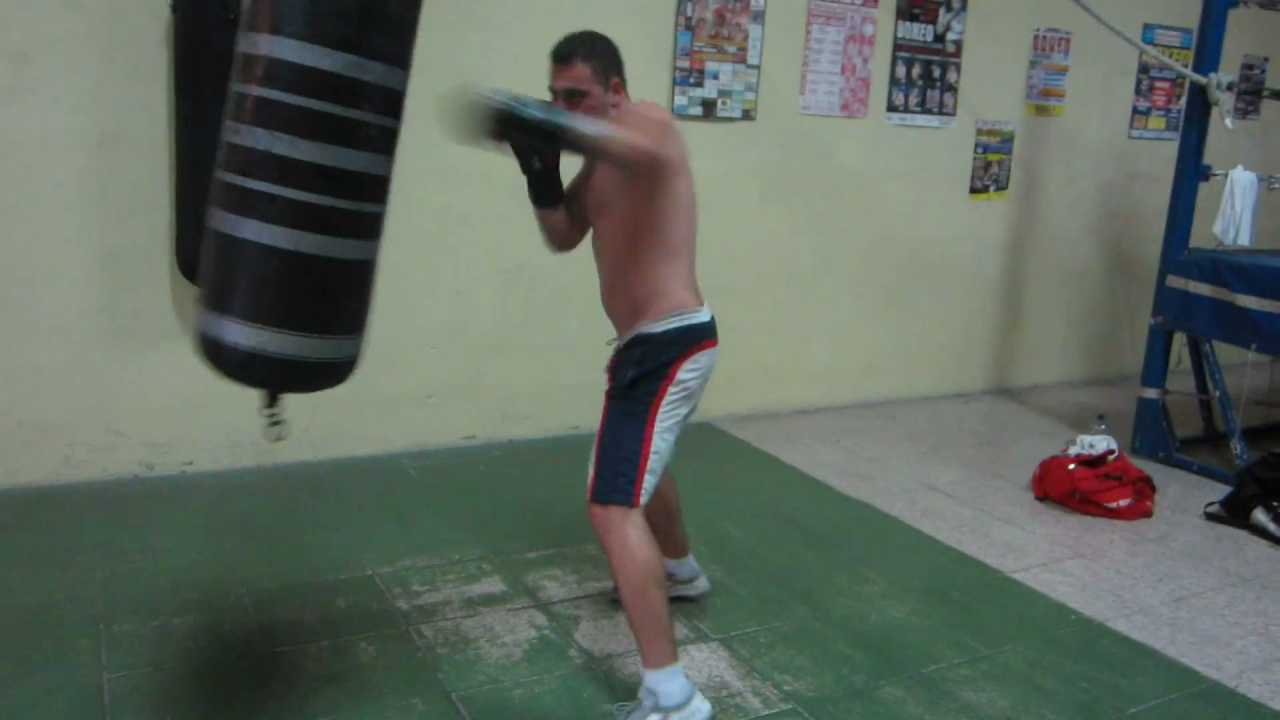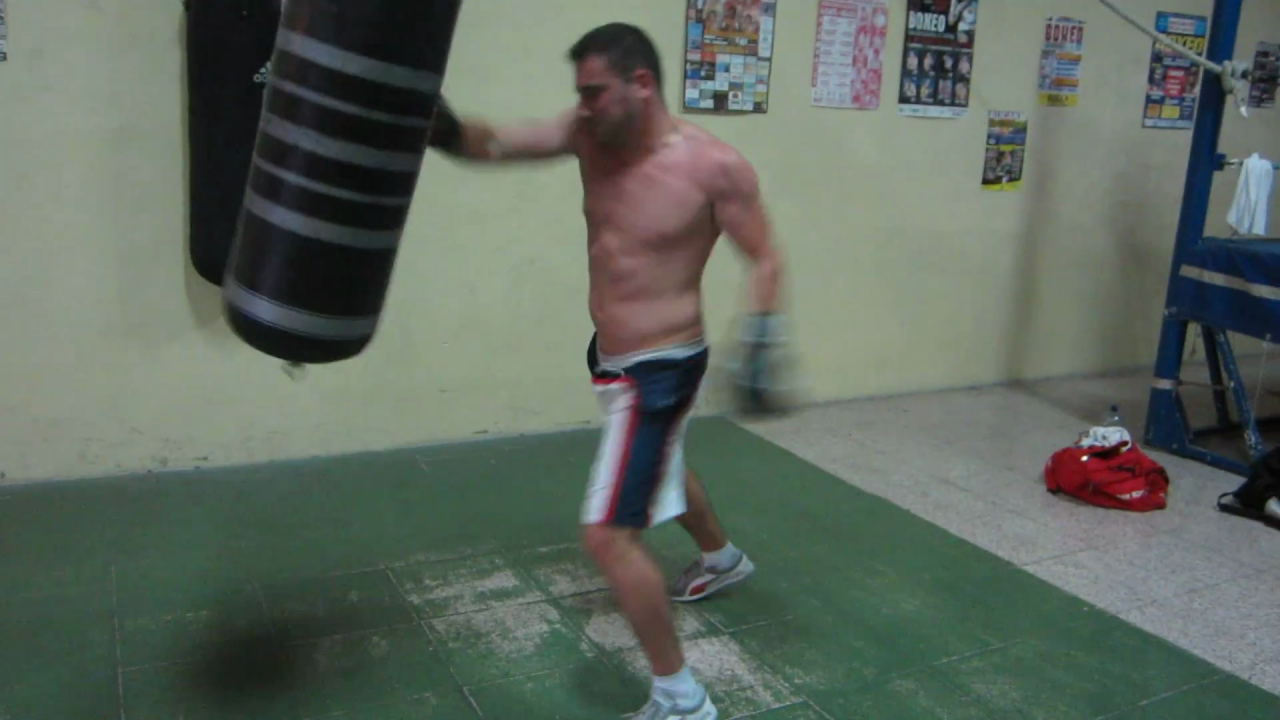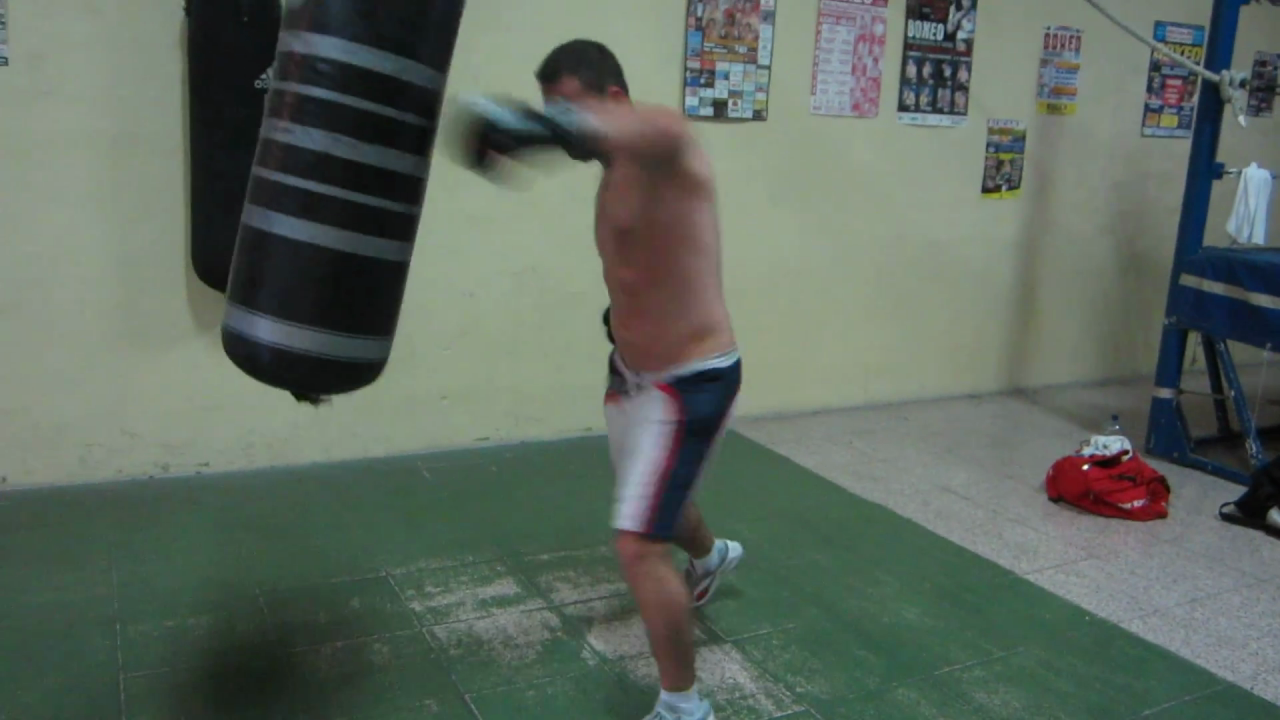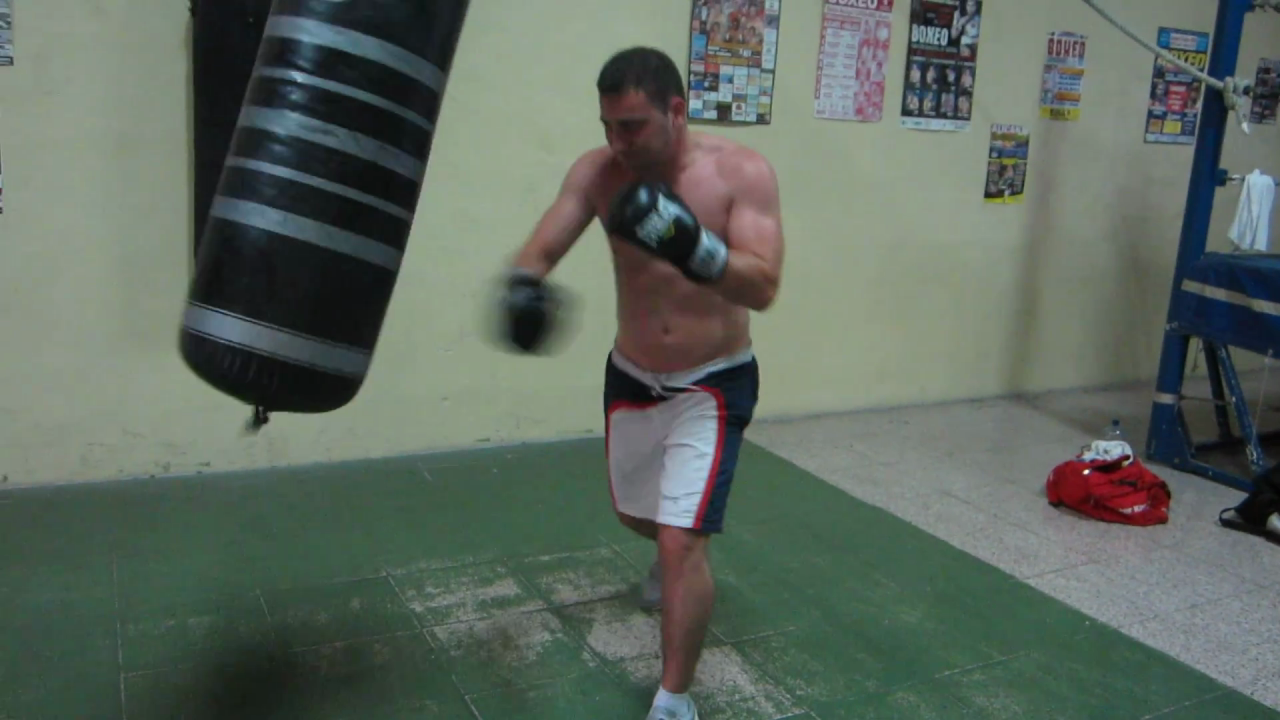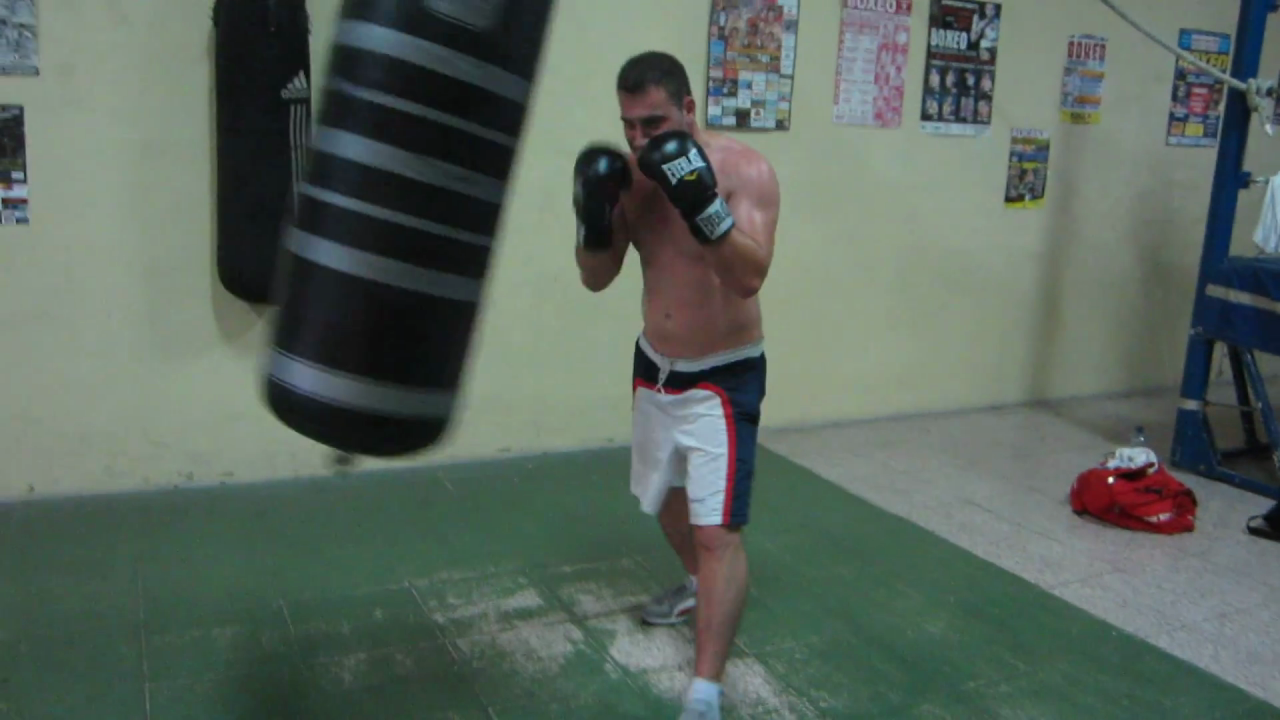
dt=0.3s
person 1, frame 1
left shoulder: (647, 128)
right shoulder: (599, 158)
left elbow: (626, 145)
right elbow: (562, 236)
right wrist: (538, 172)
left hip: (667, 345)
right hip: (653, 342)
left knee: (610, 509)
right knee: (641, 472)
right ankle: (680, 569)
person 1, frame 2
left shoulder: (713, 162)
right shoulder: (590, 132)
left elbow: (764, 261)
right elbow: (492, 143)
left wrist: (757, 349)
right wrist: (436, 121)
left hip: (657, 369)
right hip: (612, 354)
left knee: (608, 534)
right knee: (660, 470)
right ankle: (724, 559)
person 1, frame 3
left shoulder: (668, 146)
right shoulder: (626, 167)
left elbow: (655, 128)
left wrist: (534, 123)
left hip: (693, 384)
right hip: (637, 375)
left knee: (636, 548)
right knee: (652, 498)
right ankle: (712, 557)
person 1, frame 4
left shoulder: (744, 173)
right shoulder: (596, 172)
left elbow: (761, 289)
right elbow: (540, 249)
left wrist: (686, 240)
right wrist: (522, 288)
left hip: (712, 384)
right hip: (631, 379)
left knee: (682, 542)
right knee: (637, 509)
right ankle: (673, 576)
person 1, frame 5
left shoulder: (746, 170)
right shoulder: (625, 172)
left elbow: (749, 278)
right elbow: (596, 277)
left wrist: (702, 201)
right wrist: (593, 215)
left hip: (724, 377)
right hip: (654, 366)
left knee: (718, 533)
right knee: (664, 499)
right ankle: (699, 585)
